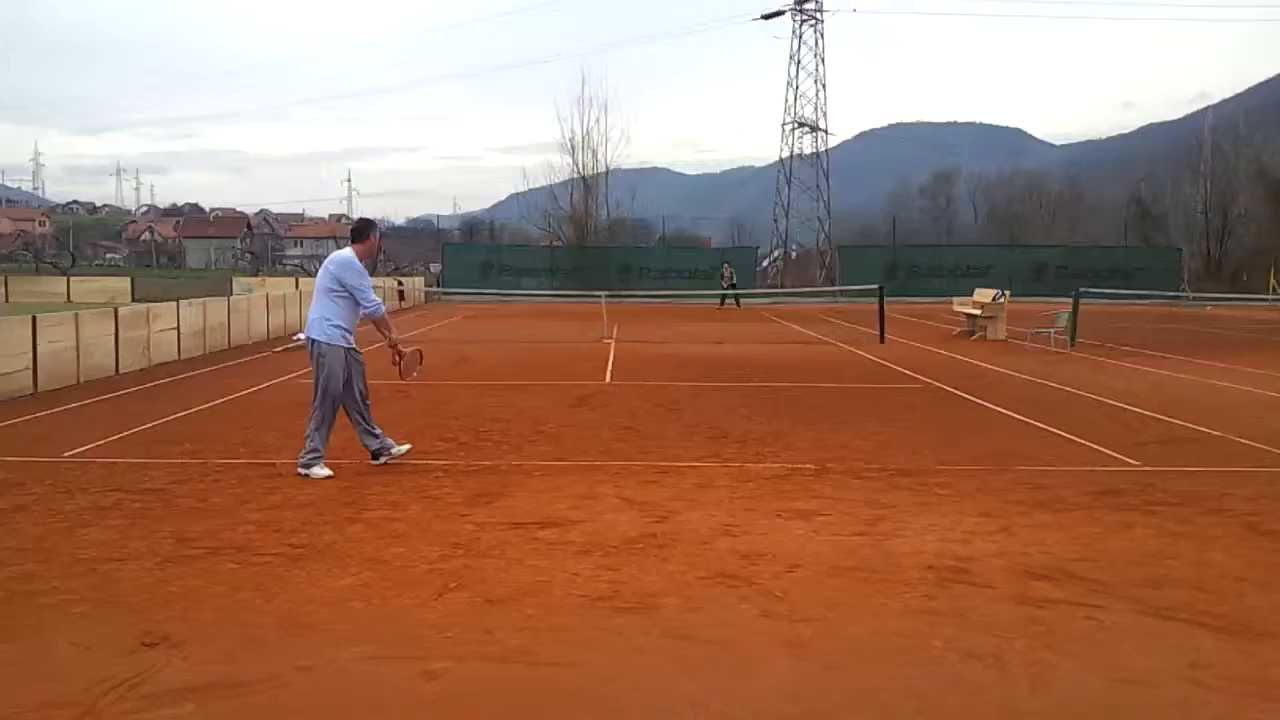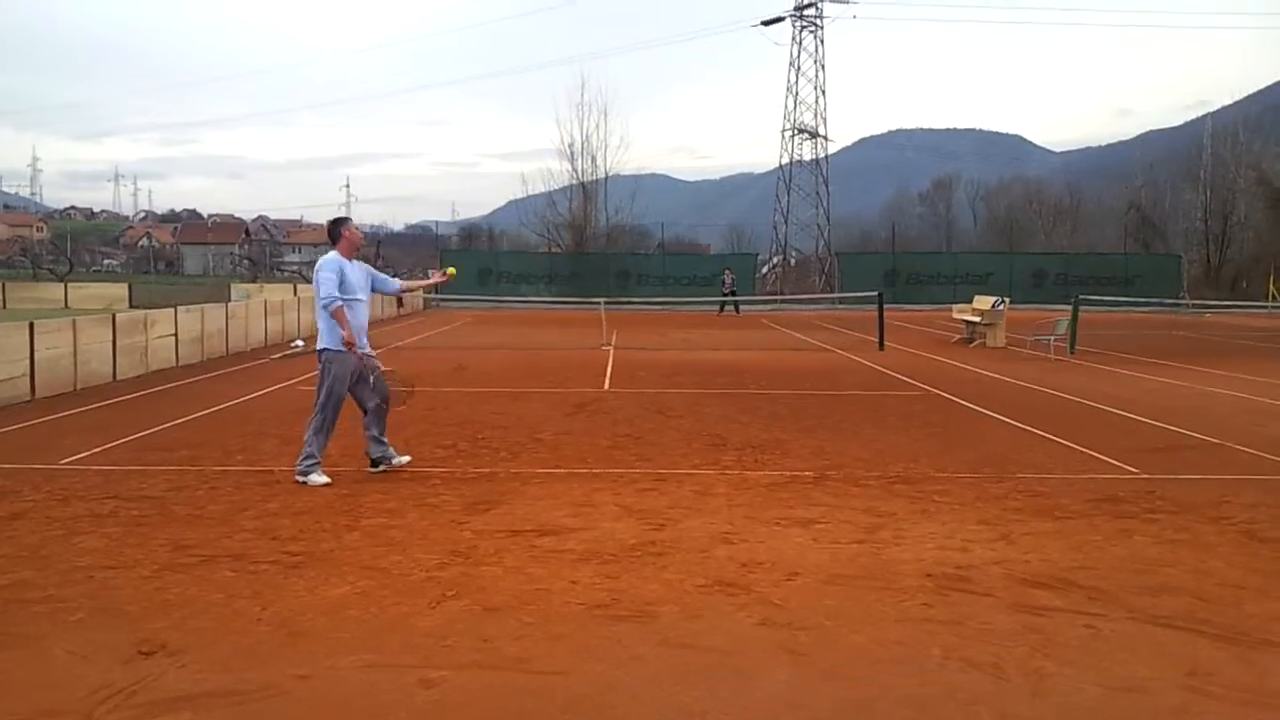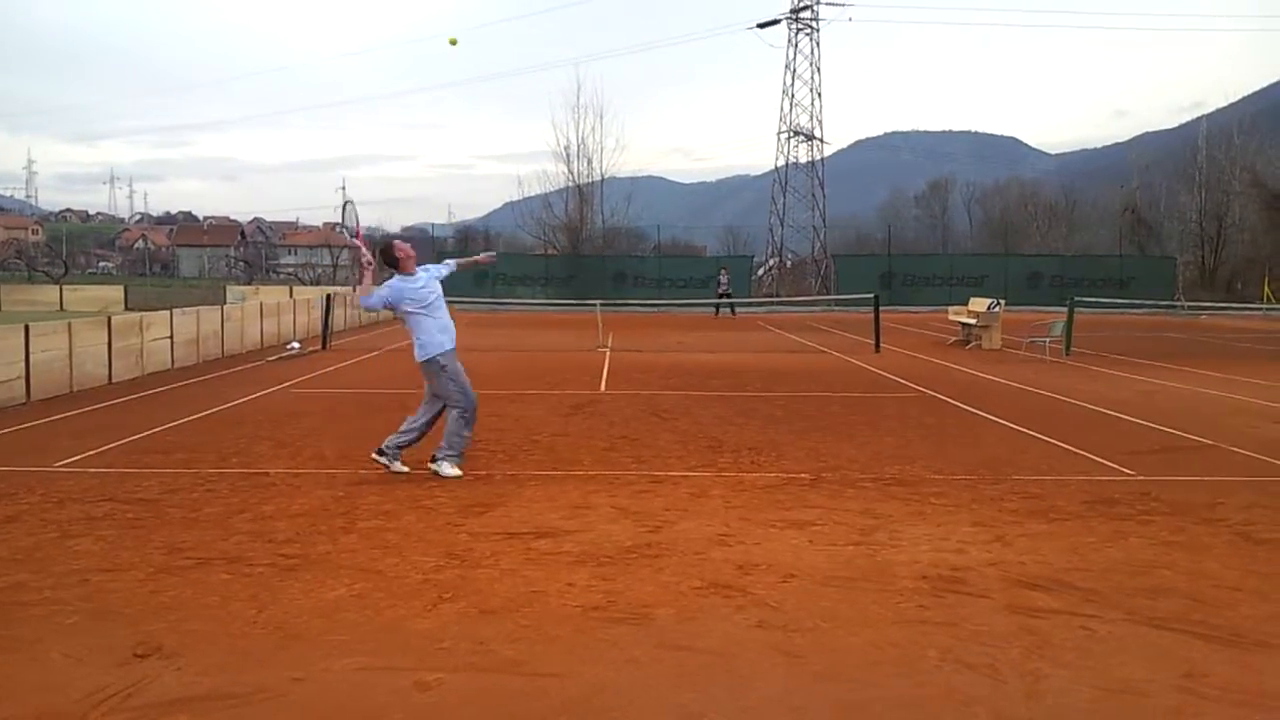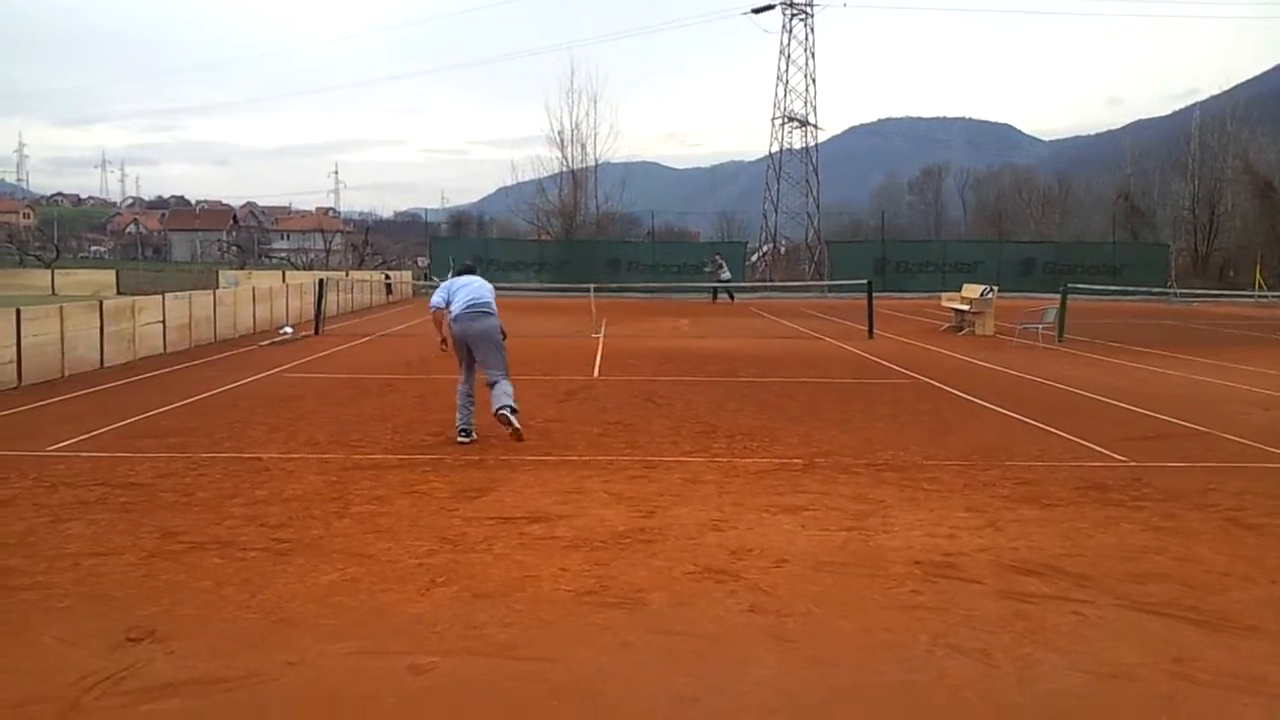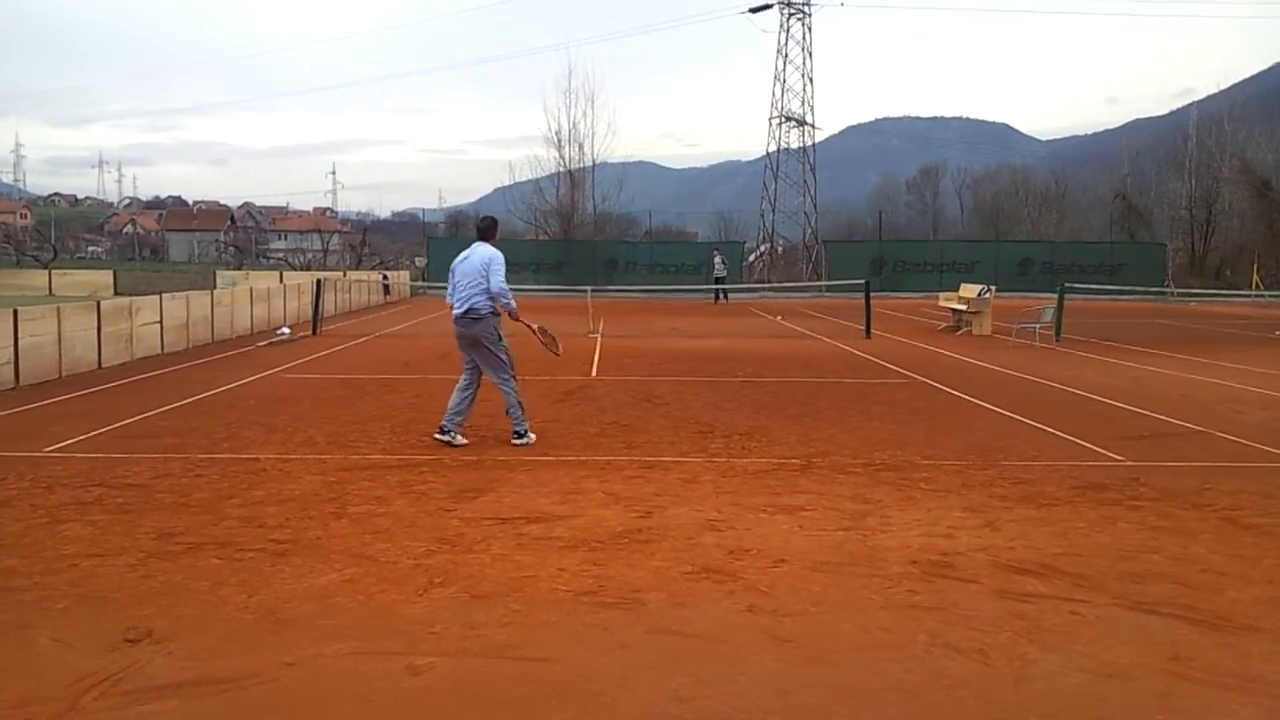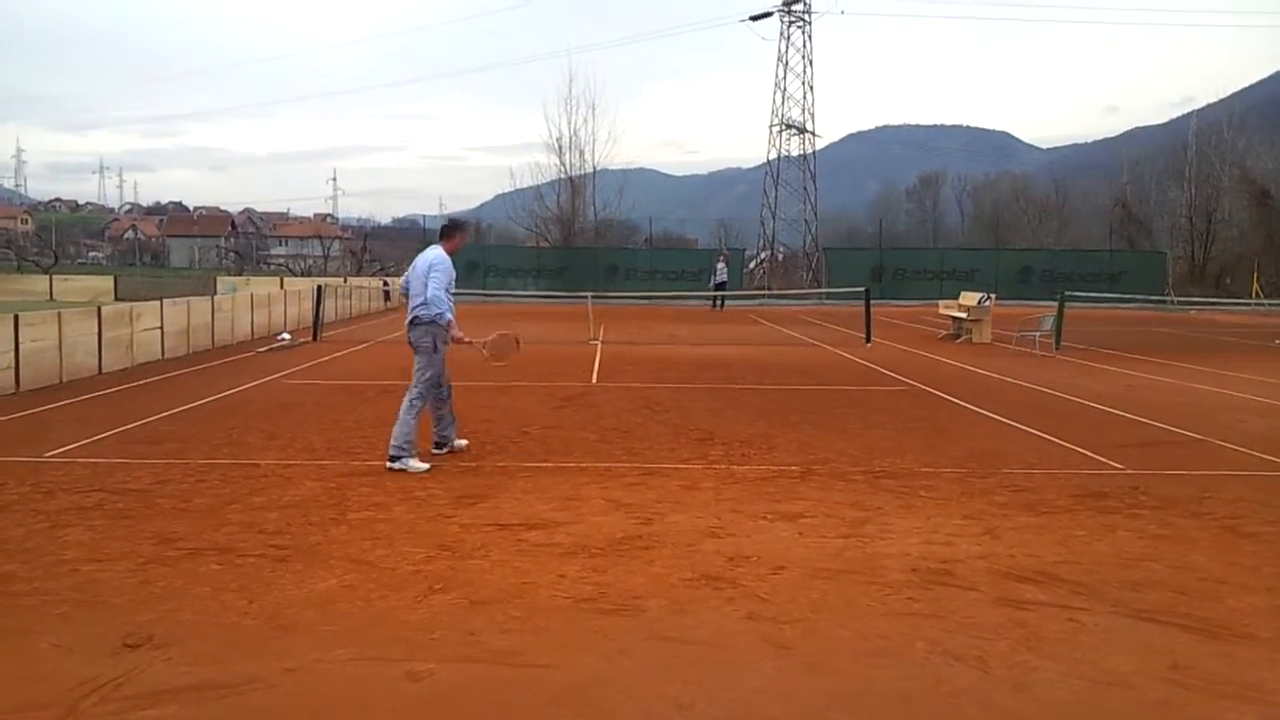
dt=0.7s
person 1, frame 1
left shoulder: (355, 264)
right shoulder: (345, 262)
left elbow: (371, 310)
right elbow: (373, 306)
left wrist: (390, 340)
right wrist: (392, 336)
left hip: (344, 341)
right hip: (326, 340)
left knee: (358, 398)
right knee: (328, 399)
left ankle: (379, 448)
right ankle: (310, 460)
person 1, frame 2
left shoulder: (362, 269)
right shoulder: (329, 263)
left elbow: (393, 285)
right elbow: (329, 298)
left wrist: (428, 282)
right wrist: (346, 330)
left hip: (360, 350)
right hip: (336, 349)
left knee: (377, 401)
right knee: (327, 409)
left ankle: (380, 456)
right ankle: (307, 467)
person 1, frame 3
left shoulder: (426, 272)
right shoulder: (394, 287)
left elbow: (448, 266)
right elbow: (366, 303)
left wrist: (474, 259)
right wrist: (368, 272)
left hip: (442, 351)
right hip: (435, 354)
left knee: (432, 408)
right knee: (465, 404)
left ankle: (390, 449)
right ankle: (445, 458)
person 1, frame 4
left shoulder: (448, 284)
right shoulder: (485, 284)
left elbow: (436, 306)
left wrist: (441, 334)
left hip: (459, 324)
right hip: (487, 323)
left knee: (466, 378)
right knee: (497, 377)
left ankle: (464, 429)
right ankle: (505, 408)
person 1, frame 5
left shoulder: (459, 258)
right shoulder: (493, 255)
left elbow: (451, 296)
right elbow: (498, 288)
right wrist: (512, 310)
left hip: (461, 323)
right hip: (483, 324)
left knee: (469, 377)
right knee: (505, 377)
left ankle: (448, 429)
right ankle: (520, 431)
person 1, frame 6
left shoulder: (424, 256)
right shoulder: (441, 260)
left elbow: (404, 287)
right elbow: (435, 297)
right wrist: (452, 326)
left hip: (418, 327)
right hip: (430, 329)
left knee: (441, 388)
right knee: (420, 392)
left ankle: (445, 439)
right ankle: (399, 453)
